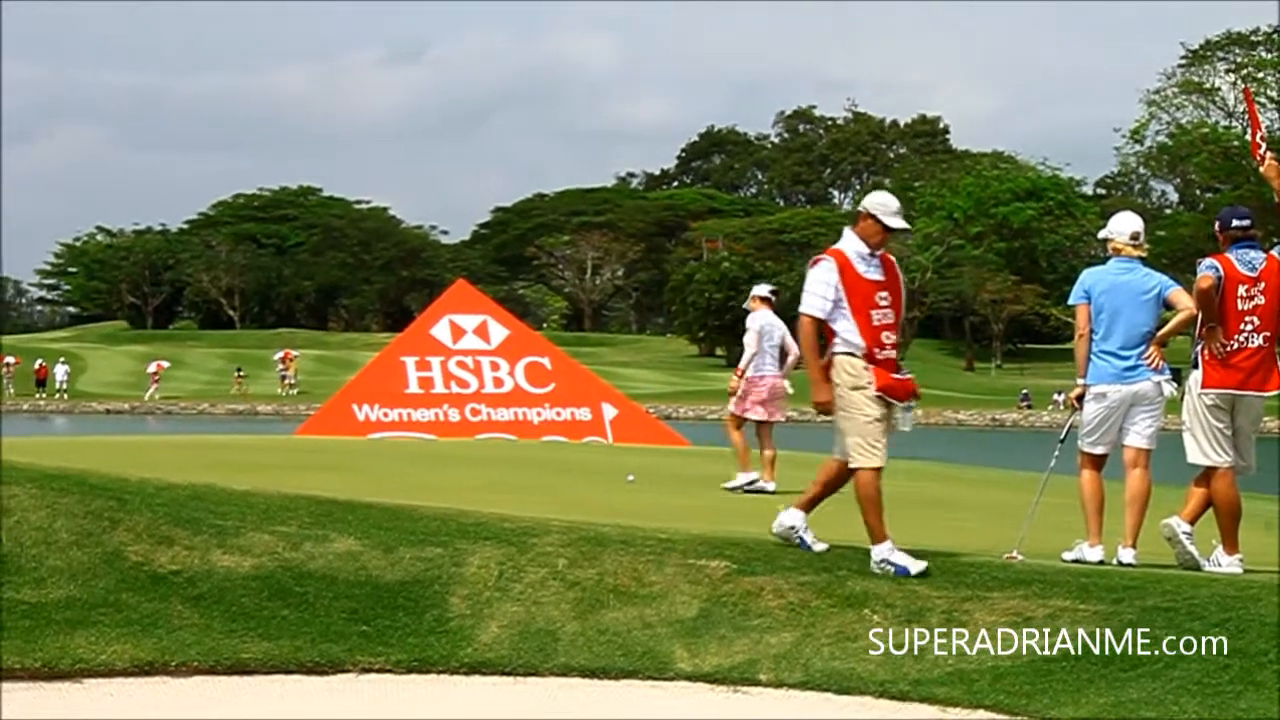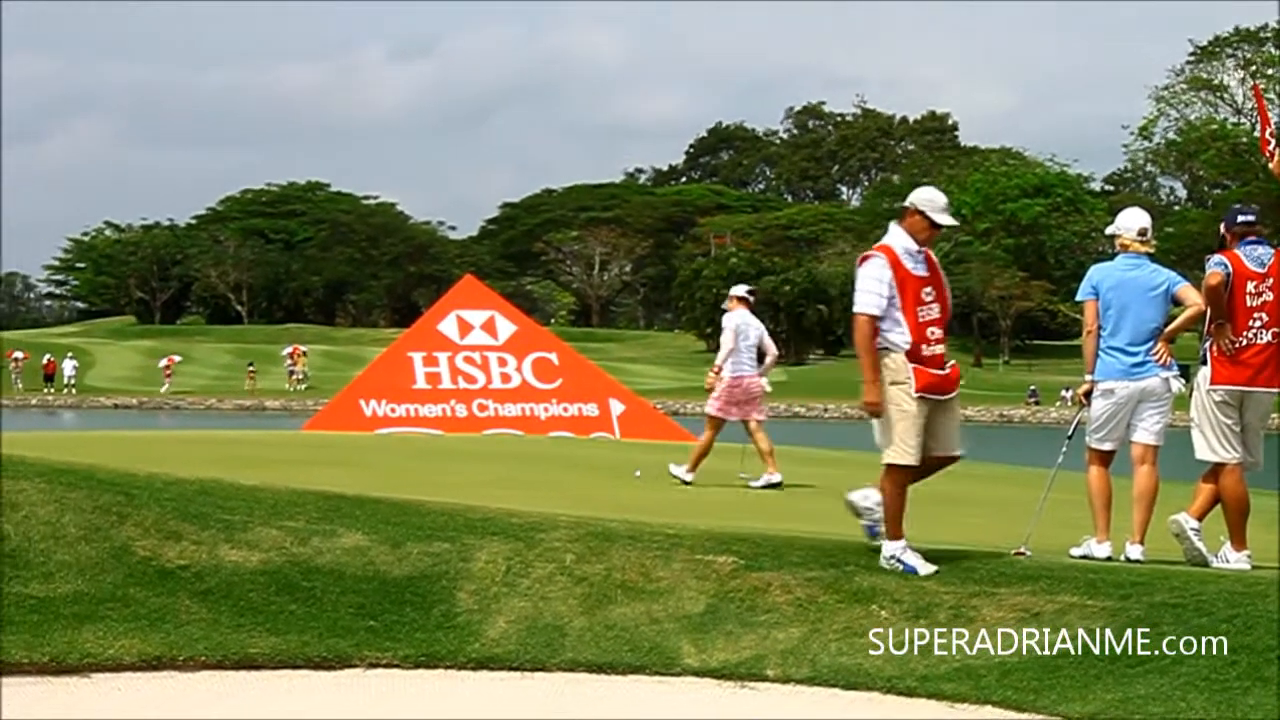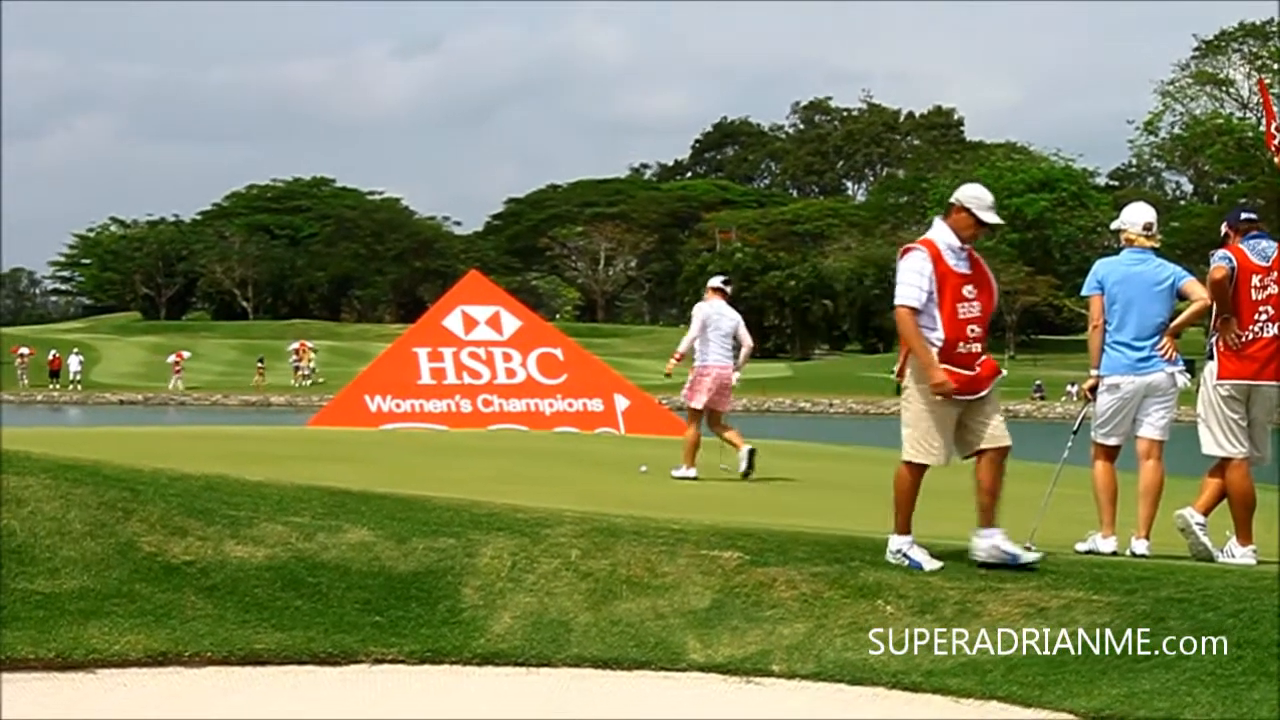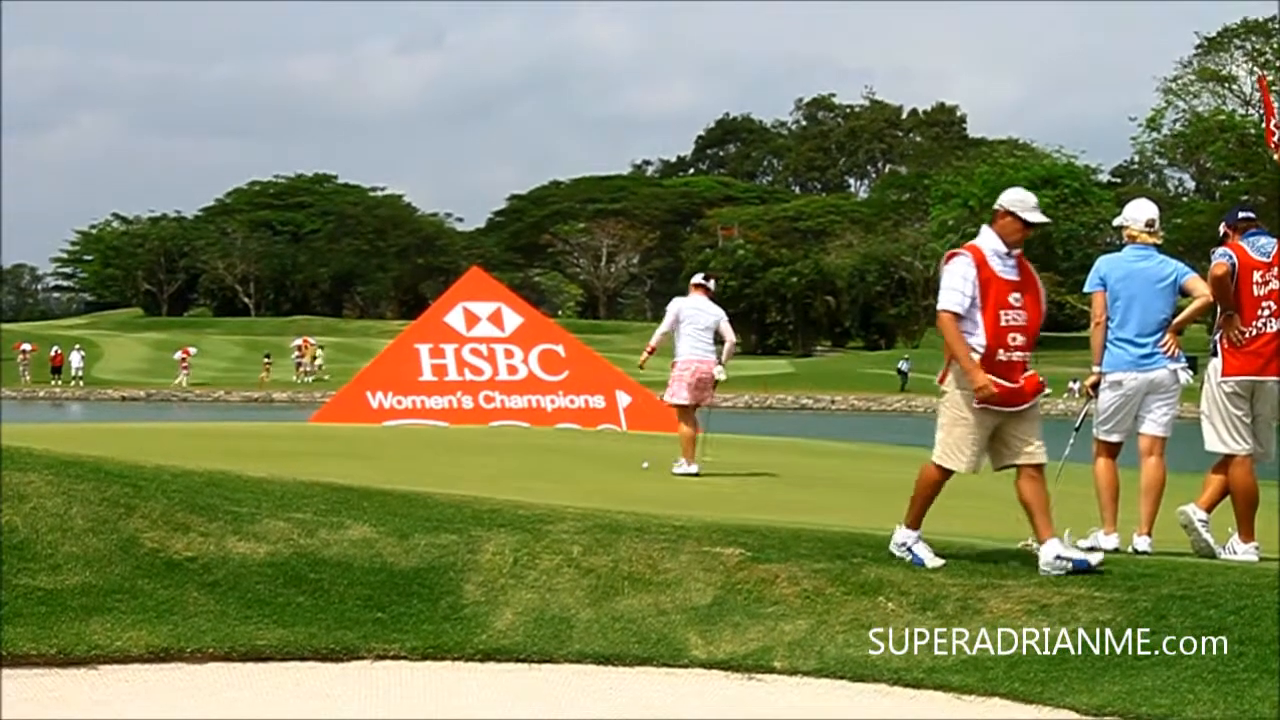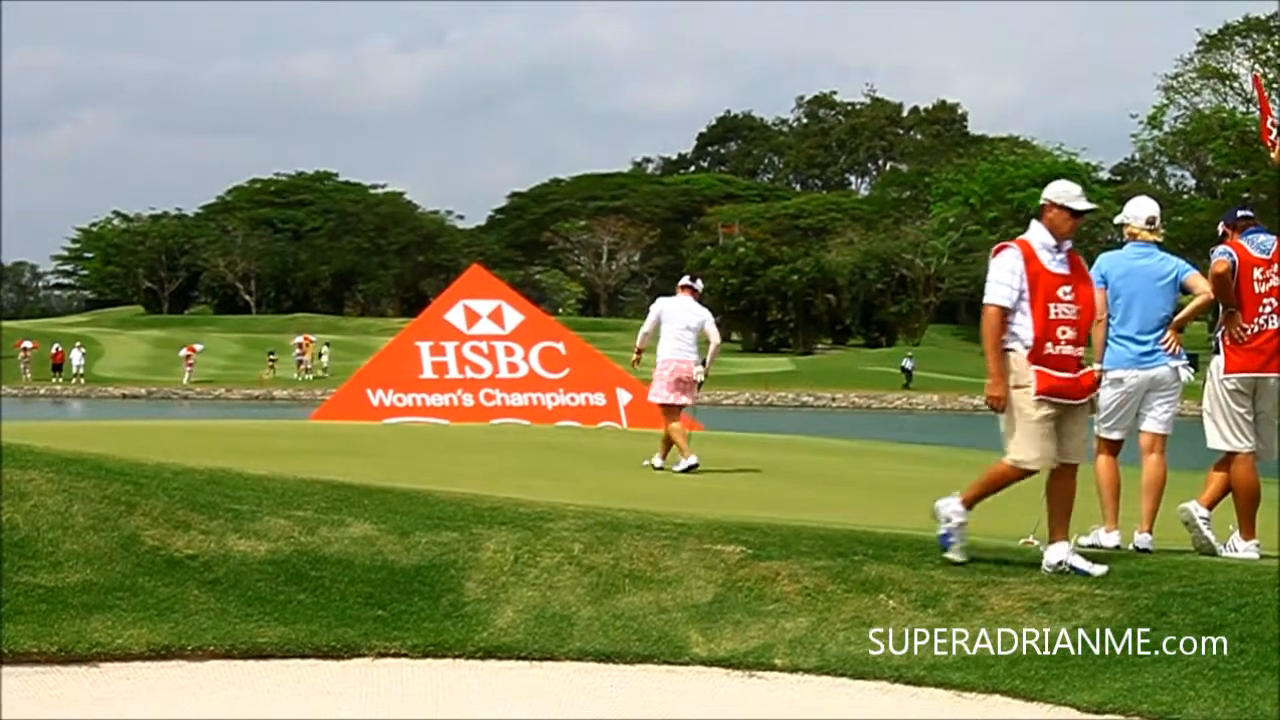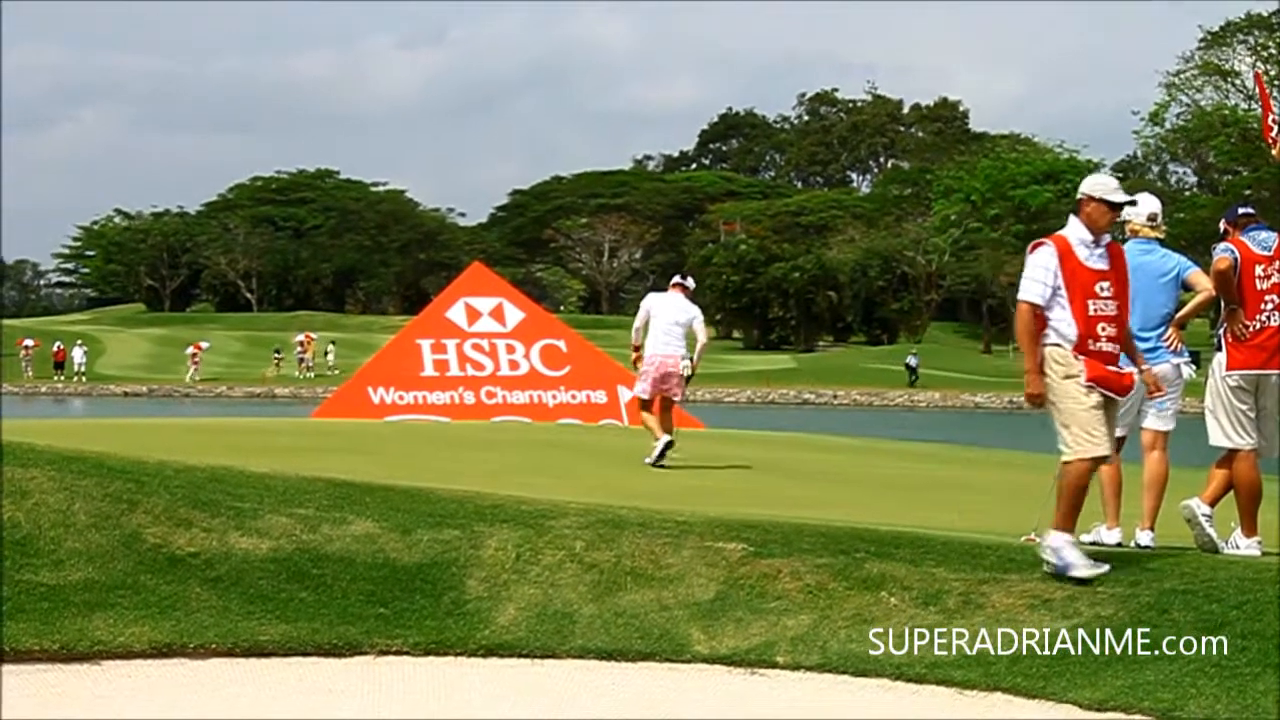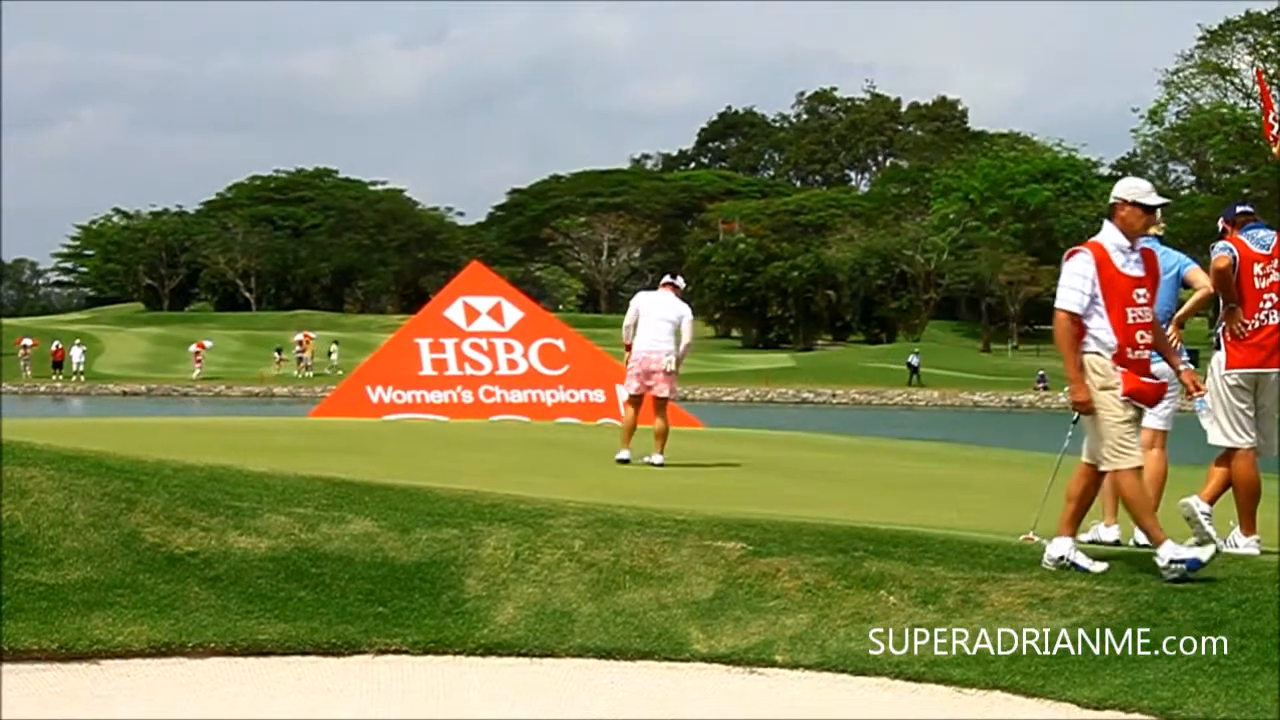
dt=0.2s
person 1, frame 1
left shoulder: (888, 264)
right shoulder: (831, 266)
right elbow: (808, 325)
left wrist: (899, 374)
right wrist: (818, 383)
left hip: (883, 376)
right hip: (853, 373)
left knee: (852, 458)
right knee: (869, 461)
left ankle: (793, 517)
right ankle: (882, 550)
person 1, frame 2
left shoulder: (928, 260)
right shoulder: (880, 261)
right elbow: (863, 324)
left wrist: (946, 368)
right wrist: (871, 384)
left hip: (934, 372)
right hip: (899, 373)
left knee: (947, 450)
right knee: (901, 460)
left ankle: (873, 499)
right ankle: (894, 545)
person 1, frame 3
left shoulder: (972, 259)
right shoulder: (921, 255)
right elbow: (904, 315)
left wrist: (981, 365)
right wrist: (932, 368)
left hip: (973, 373)
right hip: (935, 374)
left knee: (994, 448)
right knee: (919, 458)
left ankle: (989, 538)
right ankle: (900, 541)
person 1, frame 4
left shoulder: (1020, 265)
right shoulder: (968, 261)
right elbow: (947, 320)
left wrist: (1026, 377)
right wrist: (971, 371)
left hip: (1016, 382)
right hip: (981, 381)
left knee: (1031, 462)
right knee: (950, 460)
left ankle: (1052, 549)
right ankle: (907, 535)
person 1, frame 5
left shoulder: (1075, 260)
right shoulder: (1014, 255)
right elbow: (992, 318)
left wrist: (1086, 375)
right wrist: (996, 378)
left hip: (1067, 375)
right hip: (1028, 371)
left knee: (1066, 464)
right knee: (1026, 461)
left ankle: (1059, 549)
right ankle: (956, 508)
person 1, frame 6
left shoulder: (1114, 254)
right shoulder: (1052, 251)
right elbow: (1026, 313)
left wrist: (1143, 367)
right wrist: (1032, 373)
left hip: (1103, 367)
right hip: (1068, 365)
left knee: (1078, 457)
right knee: (1087, 453)
left ankle: (1059, 541)
right ankle: (1059, 541)
person 1, frame 7
left shoulder: (1147, 258)
right shoulder: (1089, 258)
right elbow: (1065, 320)
left wrist: (1181, 367)
right wrist: (1076, 380)
left hip: (1134, 375)
right hip: (1105, 372)
left knee: (1096, 463)
right knee: (1128, 464)
left ankle: (1061, 546)
right ankle: (1167, 552)
person 2, frame 1
left shoulder: (1216, 263)
left elbow: (1204, 286)
left wrist: (1212, 326)
left hip: (1213, 379)
left knee: (1220, 467)
right knee: (1225, 466)
left ankle: (1230, 556)
right ankle: (1185, 522)
person 2, frame 2
left shoulder: (1225, 260)
left elbow: (1213, 282)
left wrist: (1221, 322)
left hip: (1222, 375)
left knee: (1228, 462)
right knee: (1233, 461)
left ankle: (1238, 551)
right ankle: (1192, 518)
person 2, frame 3
left shoulder: (1230, 254)
left elbow: (1218, 277)
left wrist: (1225, 316)
left hip: (1229, 370)
left knee: (1235, 457)
right knee: (1239, 456)
left ankle: (1243, 546)
right ankle: (1198, 512)
person 2, frame 4
left shoulder: (1230, 251)
left elbow: (1219, 272)
left wrist: (1228, 313)
left hip: (1233, 366)
left knee: (1238, 455)
right knee: (1242, 453)
left ankle: (1246, 543)
right ankle: (1201, 509)
person 2, frame 5
left shoulder: (1229, 249)
left elbow: (1219, 270)
left wrist: (1230, 310)
left hip: (1235, 364)
left knee: (1240, 452)
right knee: (1244, 451)
left ankle: (1246, 540)
right ankle: (1202, 506)
person 2, frame 6
left shoulder: (1230, 247)
left elbow: (1222, 267)
left wrist: (1232, 306)
left hip: (1237, 361)
left knee: (1243, 449)
right knee: (1246, 448)
left ankle: (1248, 537)
right ankle: (1205, 503)
person 2, frame 7
left shoulder: (1228, 245)
left elbow: (1221, 266)
left wrist: (1230, 305)
left hip: (1236, 360)
left knee: (1242, 447)
right knee: (1246, 445)
left ankle: (1247, 535)
right ankle: (1204, 501)
person 3, frame 1
left shoulder: (1090, 278)
right shoulder: (1156, 280)
left elbow: (1083, 333)
right elbow: (1189, 309)
left wrist: (1080, 381)
right wrist: (1159, 340)
left hip: (1104, 383)
right hip: (1147, 382)
left knee: (1090, 464)
right knee: (1137, 464)
left ankle: (1093, 545)
right ankle: (1128, 548)
person 3, frame 2
left shoulder: (1098, 273)
right shoulder: (1164, 276)
left elbow: (1091, 329)
right elbow: (1198, 304)
left wrist: (1088, 377)
right wrist: (1167, 335)
left hip: (1112, 379)
right hip: (1155, 378)
left knee: (1098, 460)
right knee: (1145, 460)
left ankle: (1101, 541)
right ankle: (1136, 544)
person 3, frame 3
left shoulder: (1103, 268)
right shoulder: (1170, 271)
left elbow: (1096, 324)
right elbow: (1203, 299)
left wrist: (1094, 372)
right wrist: (1172, 331)
left hip: (1118, 373)
right hip: (1161, 373)
left knee: (1103, 455)
right knee: (1150, 455)
left ankle: (1106, 536)
right ankle: (1141, 539)
person 3, frame 4
left shoulder: (1106, 265)
right shoulder: (1172, 268)
left elbow: (1099, 321)
right elbow: (1206, 296)
left wrist: (1096, 369)
right wrist: (1175, 327)
left hip: (1120, 370)
right hip: (1163, 371)
left knee: (1105, 452)
right knee: (1153, 452)
left ankle: (1108, 533)
right ankle: (1143, 536)
person 3, frame 5
left shoulder: (1106, 262)
right shoulder: (1173, 265)
left elbow: (1099, 319)
right elbow: (1207, 293)
left wrist: (1096, 365)
right wrist: (1176, 324)
left hip: (1121, 368)
right hip: (1164, 367)
left knee: (1106, 449)
right knee: (1153, 449)
left ankle: (1109, 531)
right ankle: (1145, 533)
person 3, frame 6
right shoulder: (1174, 261)
right elbow: (1208, 290)
right wrist: (1178, 321)
left hip: (1123, 365)
right hip: (1166, 365)
left knee: (1109, 446)
right knee: (1155, 447)
left ankle: (1111, 528)
right ankle: (1146, 530)
person 3, frame 7
right shoulder: (1174, 260)
right elbow: (1206, 287)
right wrist: (1177, 321)
right hip: (1164, 365)
right knee: (1153, 446)
left ankle: (1109, 523)
right ankle: (1145, 529)
person 4, frame 1
left shoulder: (756, 317)
right shoulder: (778, 323)
left elbow: (752, 349)
right elbow: (794, 353)
left wrist: (737, 375)
right wrist: (781, 374)
left hip: (757, 380)
right hip: (774, 381)
left knee: (733, 426)
right knee: (764, 434)
left ankle: (746, 472)
right ankle: (767, 480)
person 4, frame 2
left shoulder: (731, 317)
right shoulder: (757, 324)
left elbow: (729, 346)
right elbow: (773, 353)
left wrist: (714, 371)
right wrist: (760, 375)
left hip: (733, 380)
right hip: (751, 383)
left knee: (711, 429)
right knee: (755, 430)
left ankle: (688, 470)
right ankle: (772, 473)
person 4, frame 3
left shoulder: (703, 307)
right shoulder: (734, 315)
left elbow: (693, 334)
right elbow: (749, 345)
left wrist: (675, 358)
right wrist: (737, 368)
left hip: (706, 368)
right hip: (725, 371)
left knee: (693, 421)
right knee: (715, 423)
left ankle: (688, 467)
right ankle: (744, 448)
person 4, frame 4
left shoulder: (680, 302)
right shoulder: (717, 311)
left elbow: (663, 329)
right elbow: (731, 340)
left wrist: (648, 351)
right wrist: (722, 364)
left hip: (686, 363)
right hip: (708, 365)
left knee: (684, 418)
right knee: (689, 416)
left ankle: (691, 463)
right ankle: (688, 458)
person 4, frame 5
left shoulder: (663, 302)
right shoulder: (703, 312)
left elbow: (645, 330)
right elbow: (716, 341)
left wrist: (638, 351)
right wrist: (707, 365)
left hip: (667, 363)
right hip: (690, 366)
left knee: (670, 418)
right knee: (674, 415)
left ankle: (689, 457)
right ankle: (660, 458)
person 4, frame 6
left shoulder: (652, 298)
right shoulder: (693, 309)
left elbow: (637, 326)
right elbow: (703, 340)
left wrist: (636, 350)
right wrist: (694, 363)
left hip: (654, 357)
right hip: (678, 360)
left knee: (645, 409)
right knee: (666, 411)
left ankle: (662, 438)
right ankle: (660, 456)
person 4, frame 7
left shoulder: (641, 296)
right shoulder: (683, 308)
left elbow: (627, 324)
right elbow: (687, 340)
left wrist: (628, 349)
right wrist: (678, 362)
left hip: (641, 354)
right hip: (665, 357)
left knee: (632, 406)
right knee: (660, 411)
left ankle: (624, 450)
right ankle: (658, 454)
